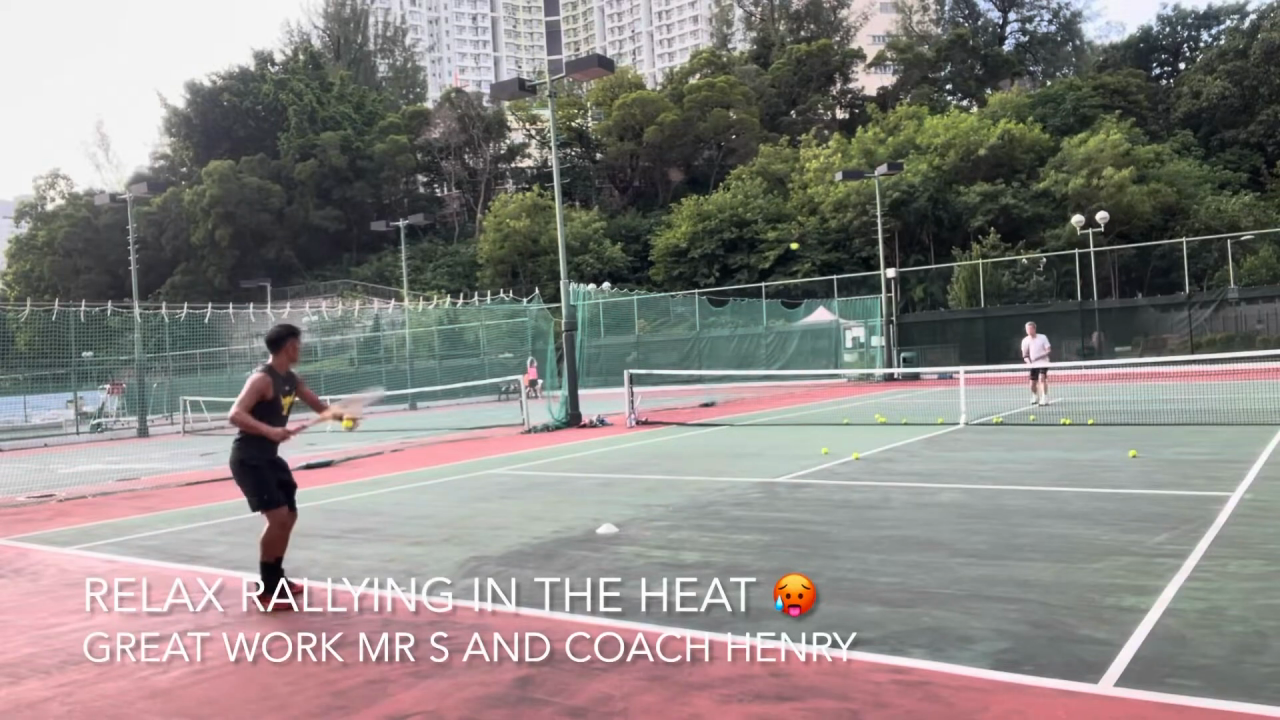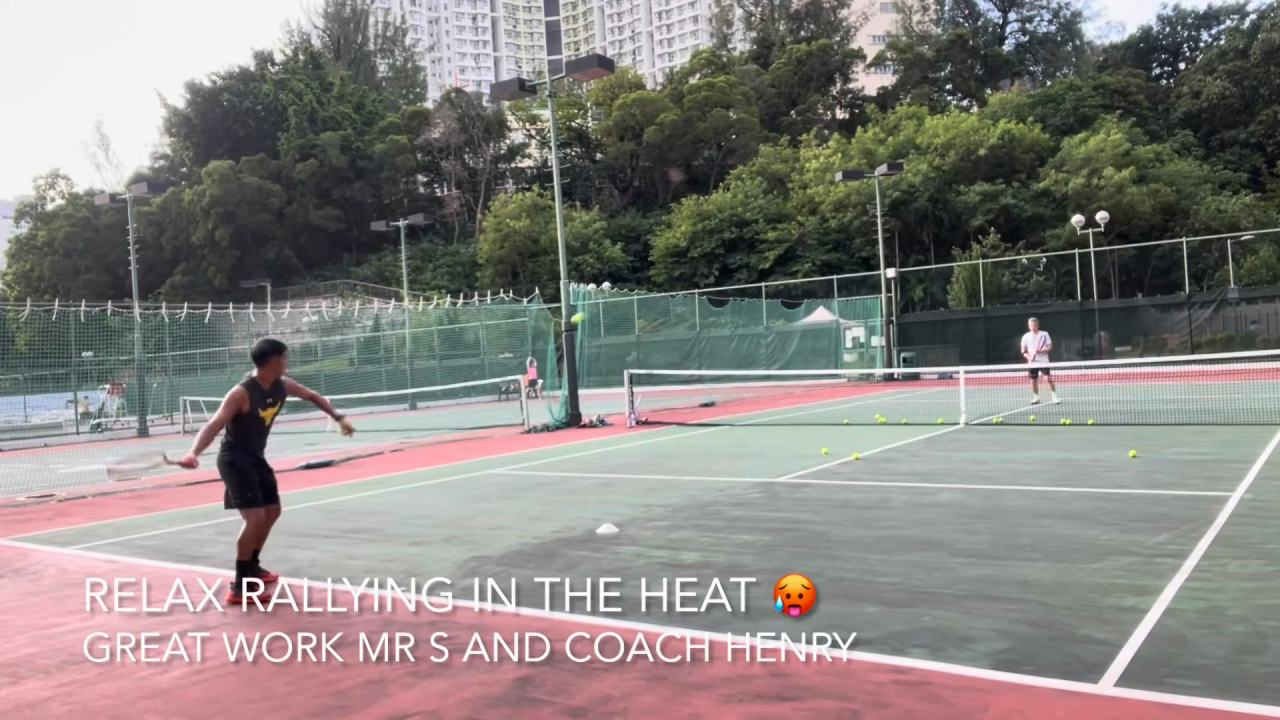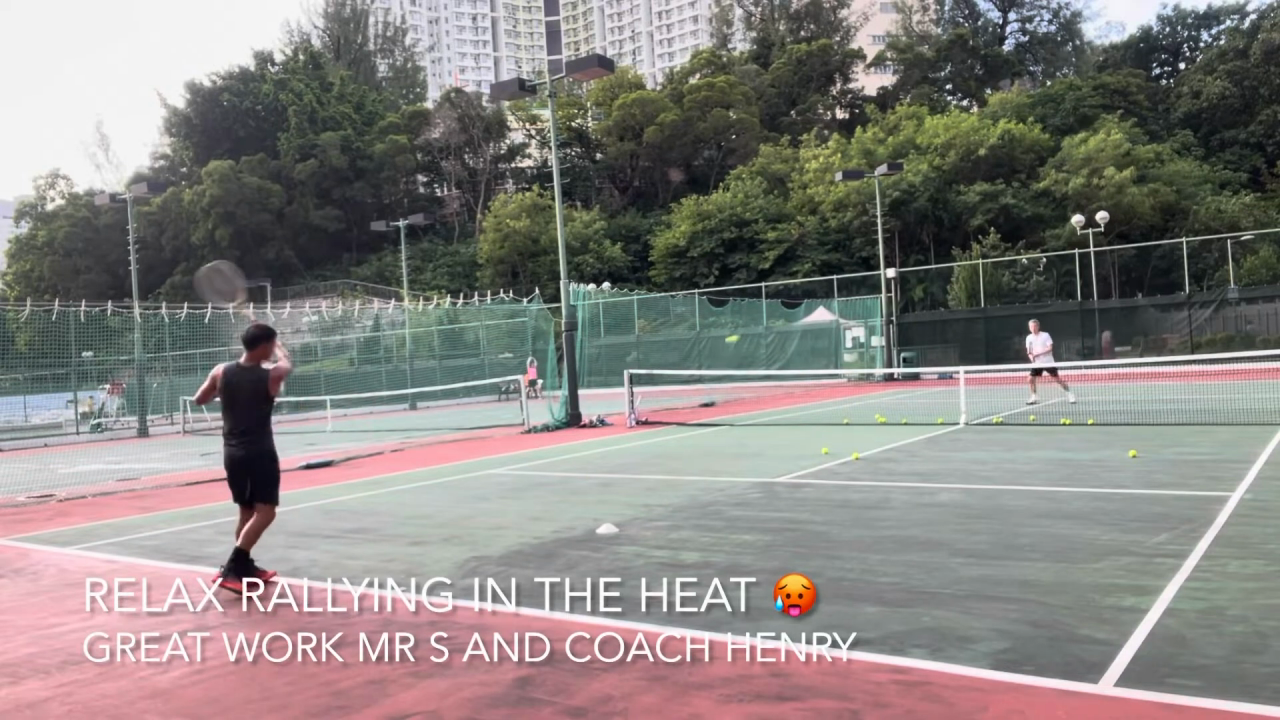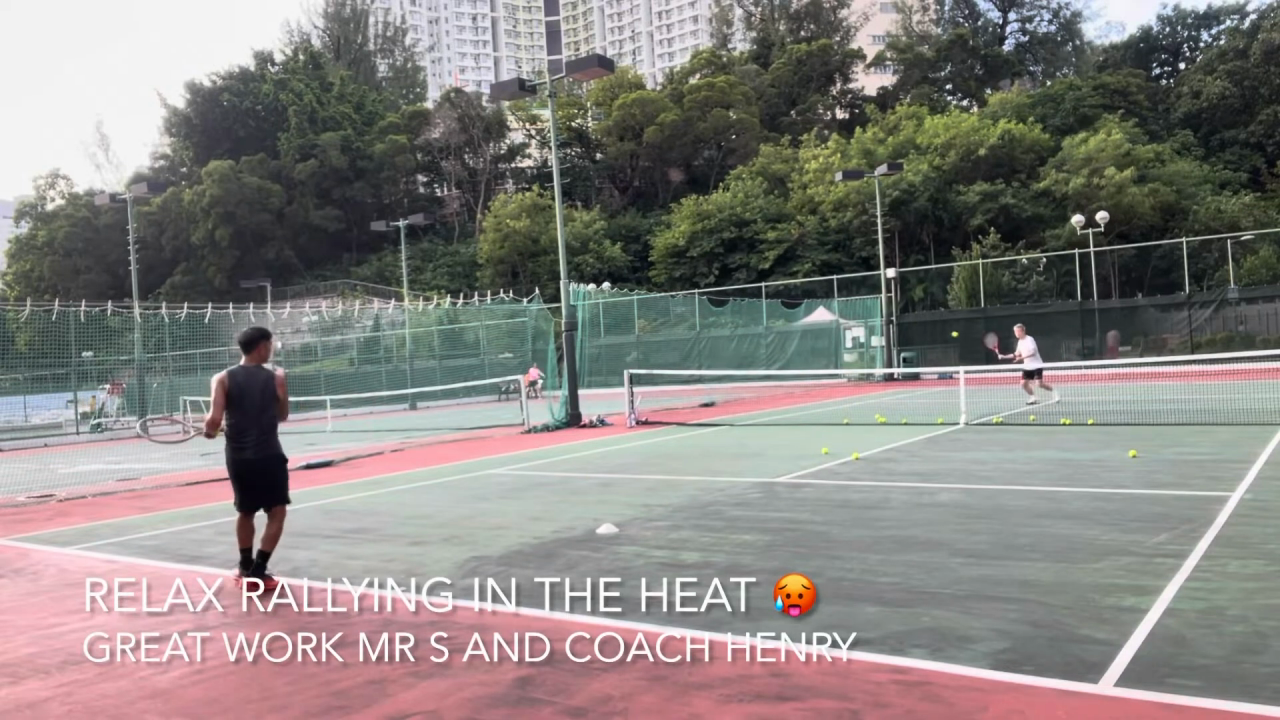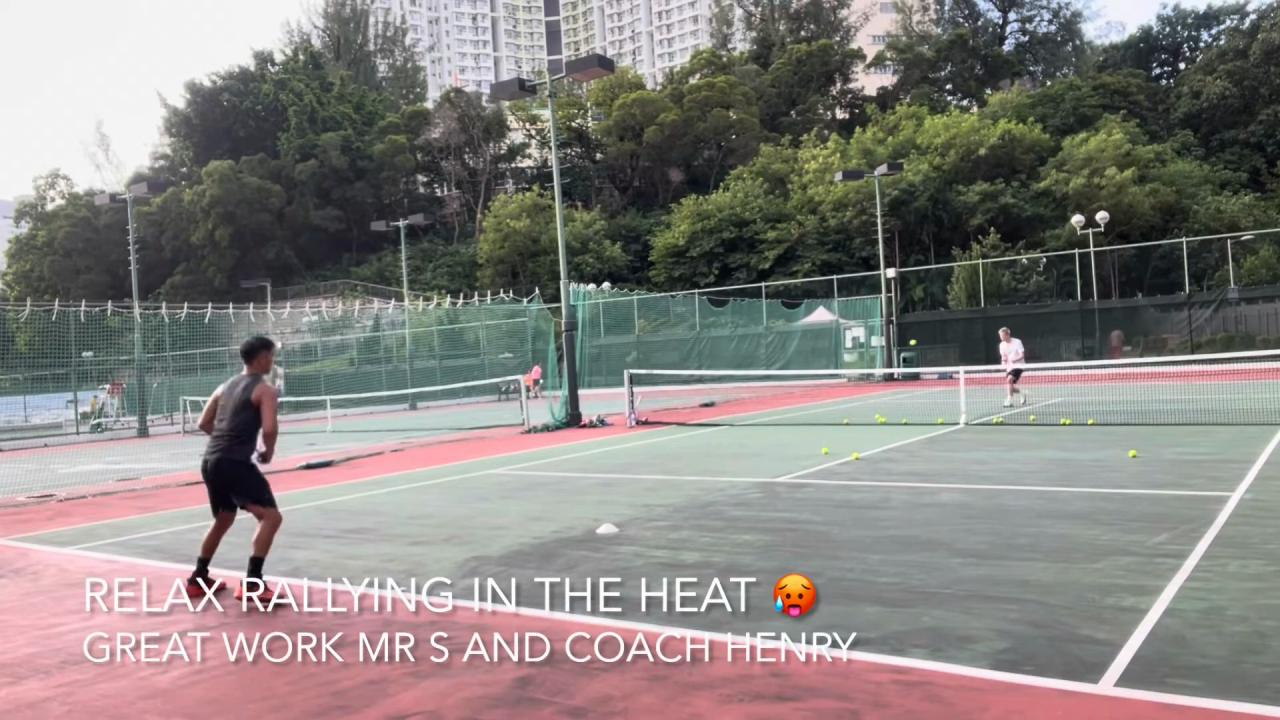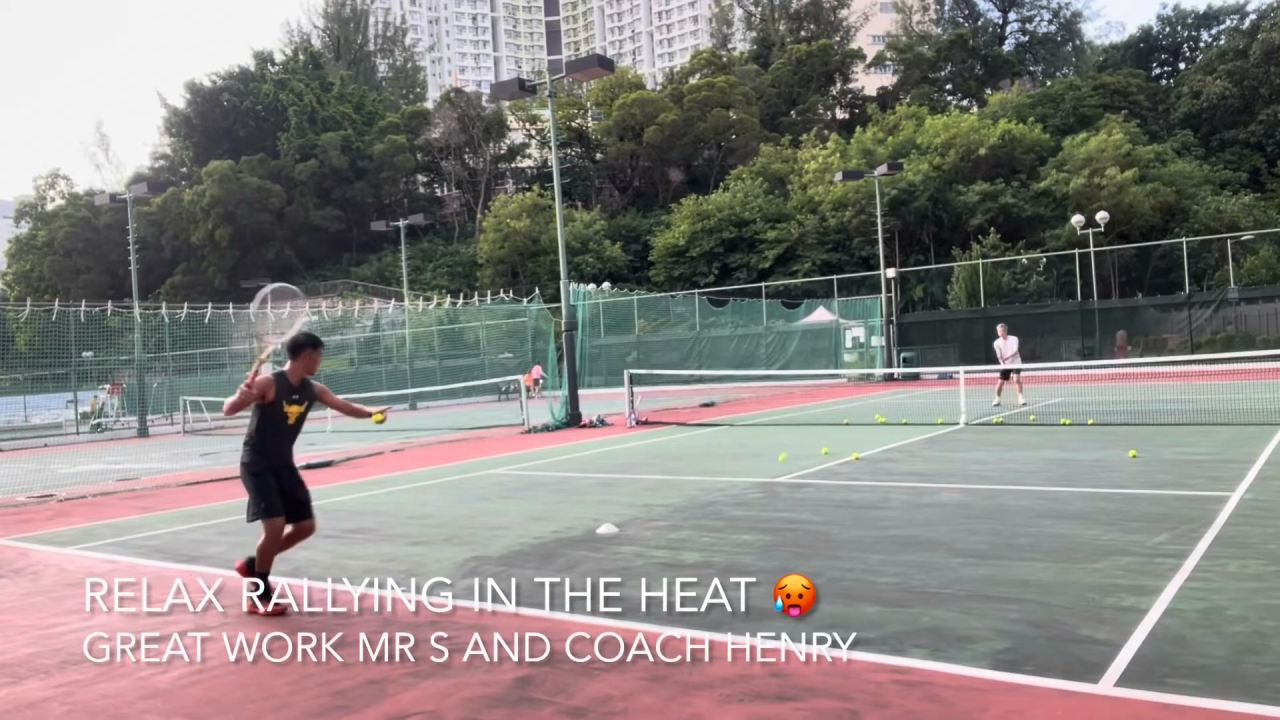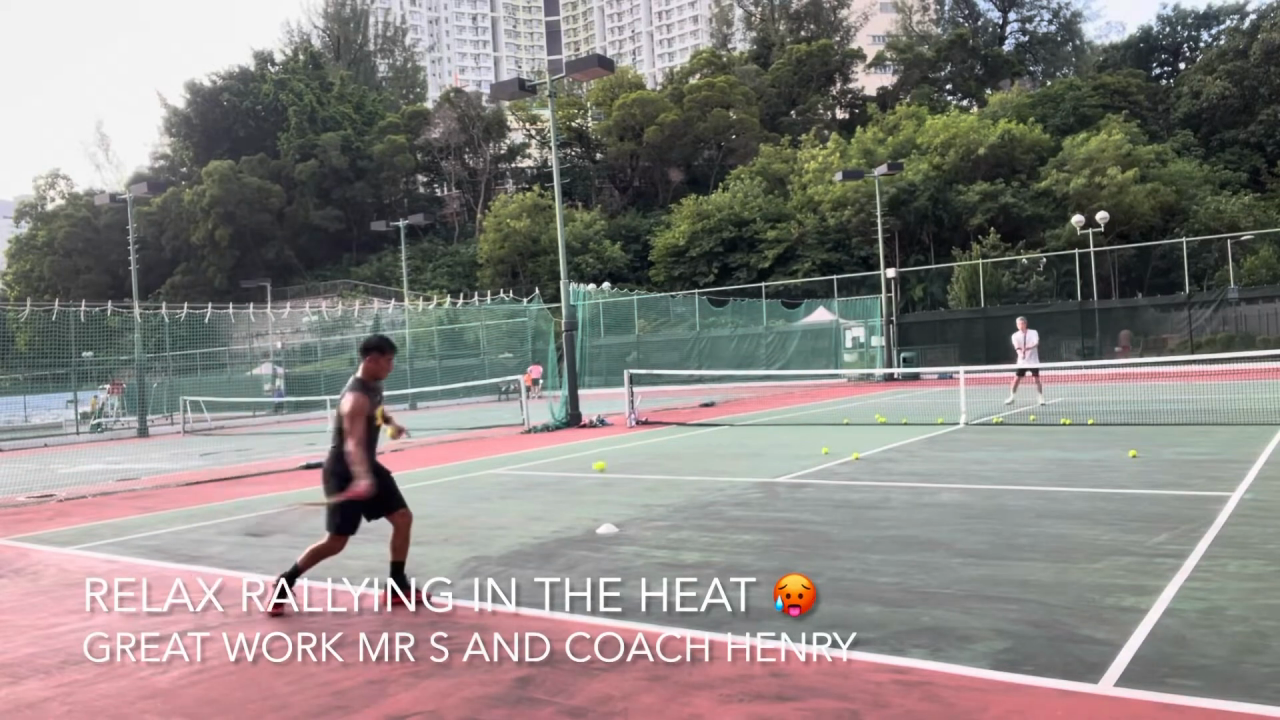
dt=0.4s
person 1, frame 1
left shoulder: (291, 379)
right shoulder: (261, 379)
left elbow: (316, 404)
right elbow: (235, 415)
left wrist: (343, 416)
right wrist: (266, 431)
left hip: (268, 458)
right hip: (248, 459)
left knee: (288, 515)
right knee: (277, 518)
left ankle: (275, 579)
right ankle: (268, 590)
person 1, frame 2
left shoulder: (282, 385)
right shoulder: (241, 394)
left elbow: (311, 395)
right elbow: (213, 427)
left wrist: (339, 417)
right wrist: (194, 453)
left hip: (256, 459)
right hip: (235, 460)
left knee: (272, 511)
right knee: (255, 518)
left ankle: (251, 567)
right ankle: (238, 586)
person 1, frame 3
left shoulder: (222, 373)
right shoulder: (272, 377)
left elbow: (199, 400)
right elbow: (286, 364)
right wrist: (279, 346)
left hip: (233, 453)
right hip: (260, 454)
left knee: (247, 511)
right knee: (265, 513)
left ankle: (244, 567)
right ankle: (233, 570)
person 1, frame 4
left shoulder: (223, 379)
right shoulder: (277, 379)
left elbow: (215, 420)
left wrist: (209, 431)
left hip: (238, 458)
right hip: (269, 457)
left knee: (245, 514)
right knee: (276, 515)
left ankle: (246, 569)
right ankle: (256, 572)
person 1, frame 5
left shoulder: (226, 387)
right shoulder: (265, 389)
left elbow: (203, 424)
right elbow: (269, 428)
right wrist: (268, 452)
left hip: (211, 461)
right hip: (234, 463)
left knee: (224, 519)
right knee: (271, 517)
left ankle: (198, 578)
right ankle: (253, 581)
person 1, frame 6
left shoulder: (312, 389)
right shoulder: (266, 383)
left elbow: (346, 407)
right elbow: (229, 409)
left wrist: (372, 413)
right wrist: (241, 396)
left hip: (283, 465)
right hip: (256, 465)
left knee: (305, 527)
right knee: (275, 527)
left ankle: (251, 566)
right ankle: (260, 594)
person 1, frame 7
left shoulder: (372, 387)
right shoulder: (356, 397)
right elbow: (354, 444)
left wrist: (390, 422)
right wrist: (363, 479)
left hip: (367, 468)
right hip: (345, 474)
left knee: (403, 518)
right knee: (335, 542)
left ankle: (397, 586)
right ankle: (284, 587)
